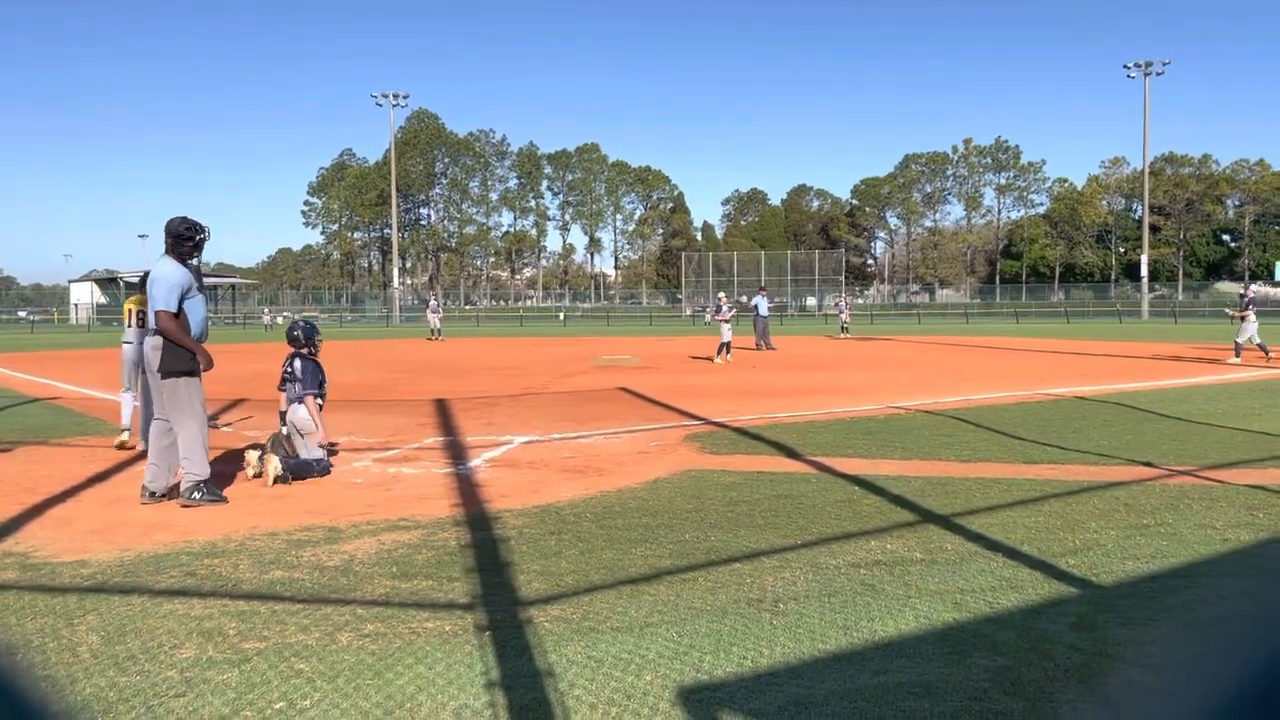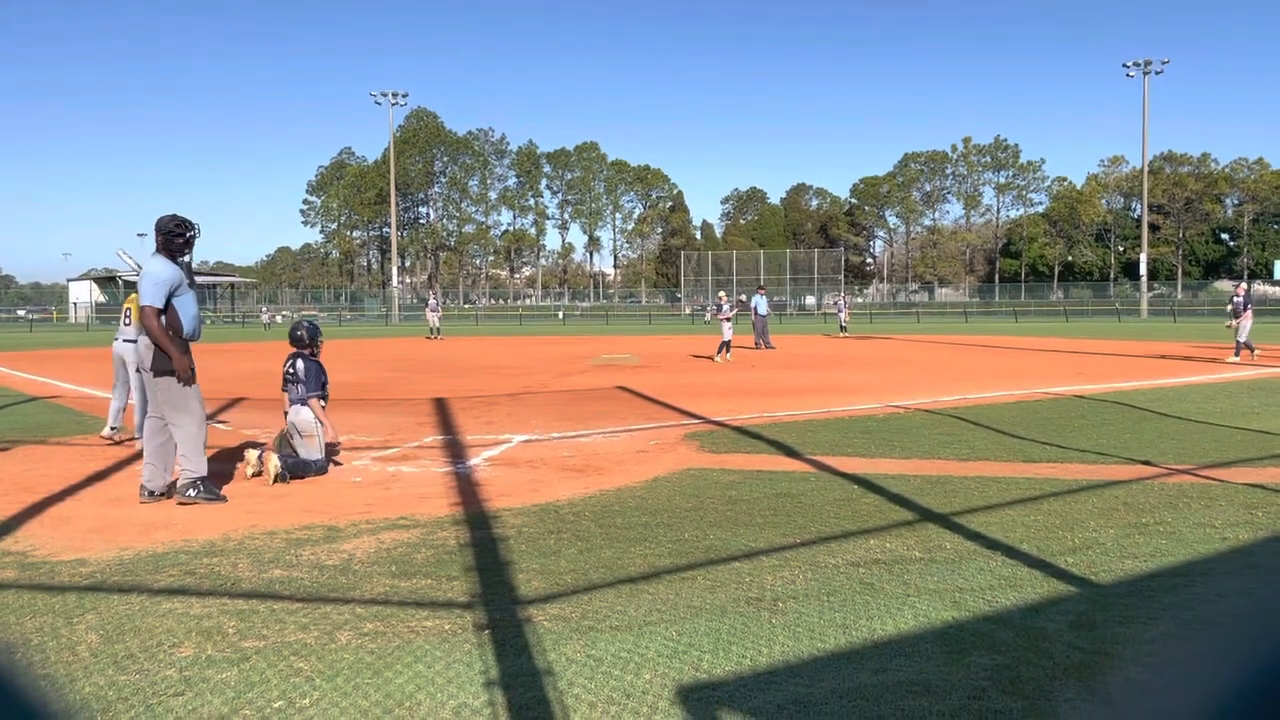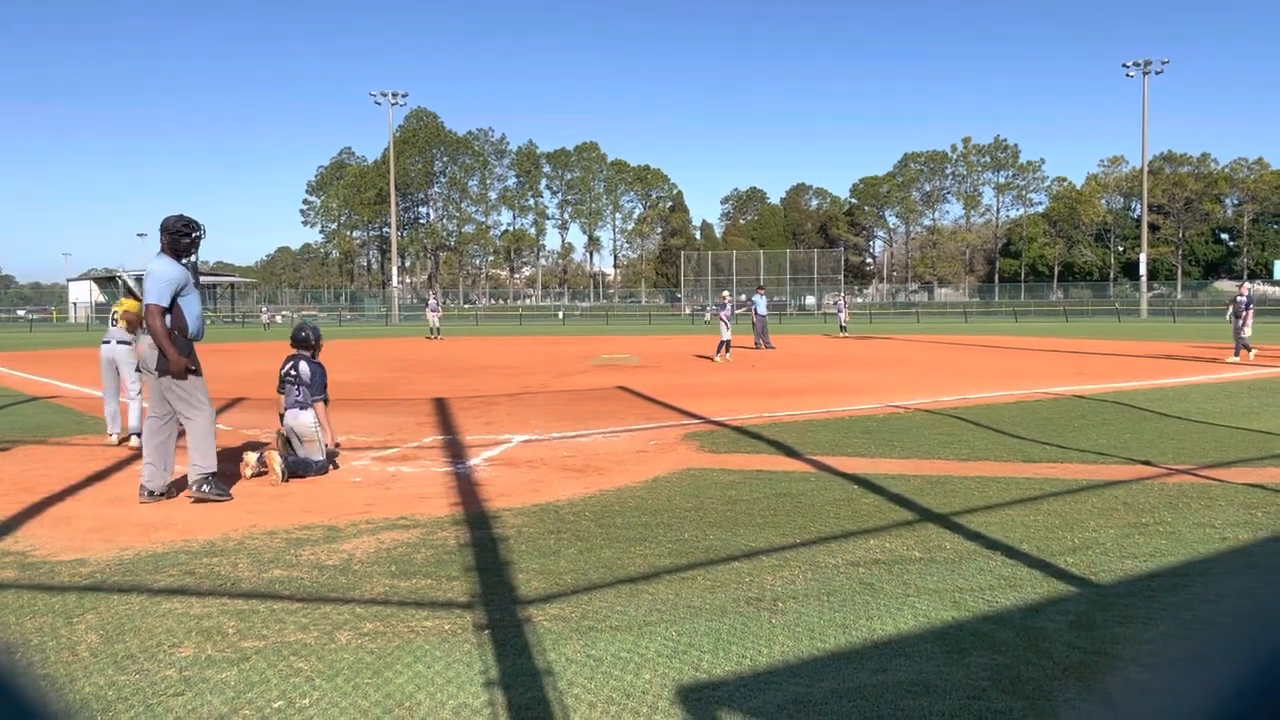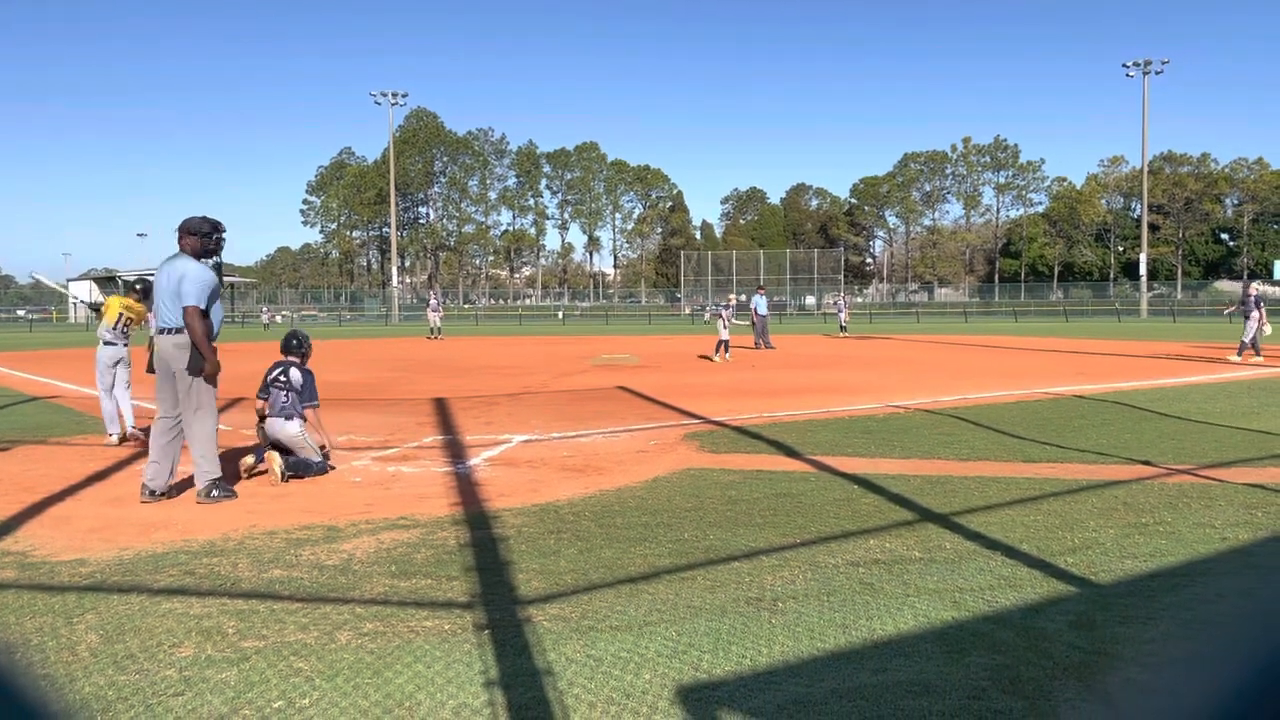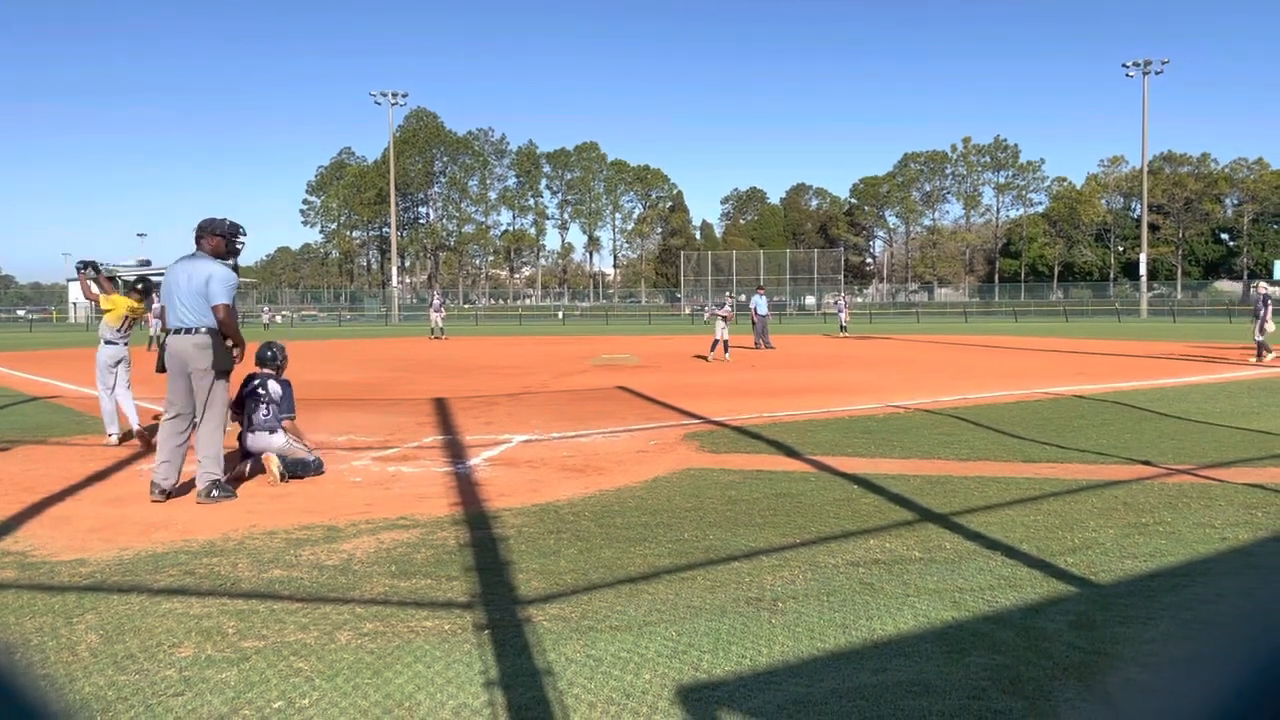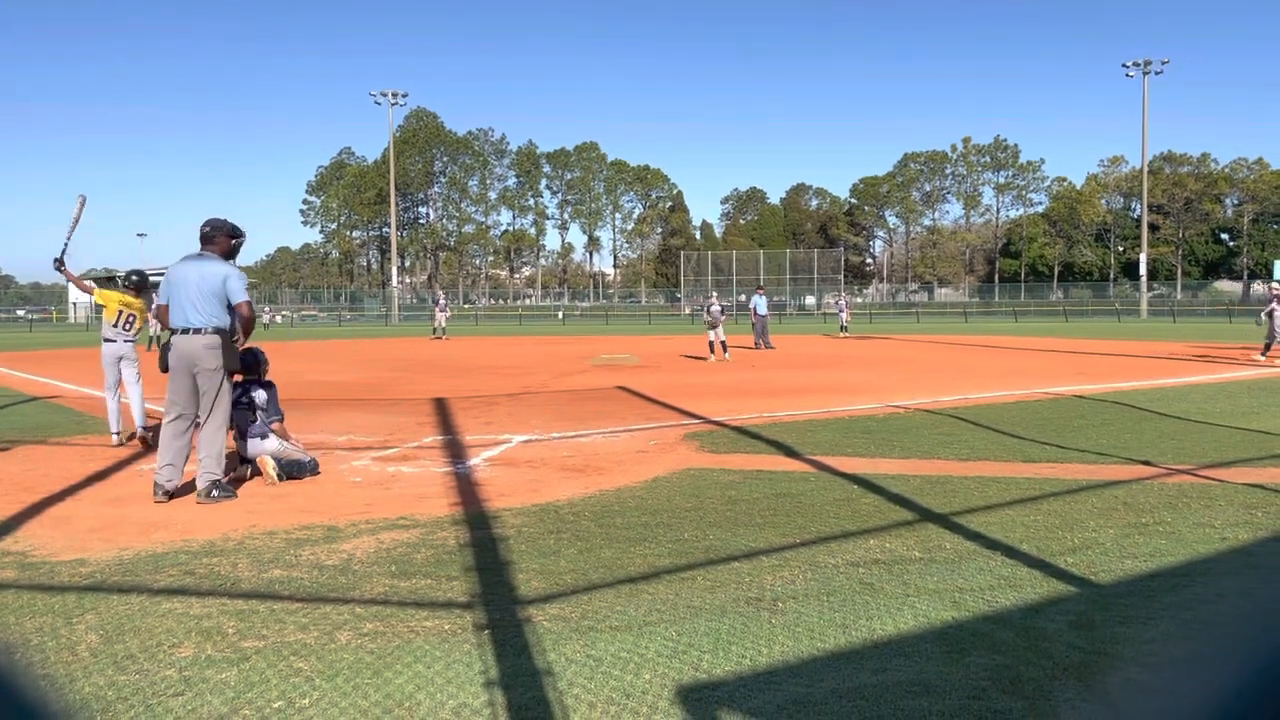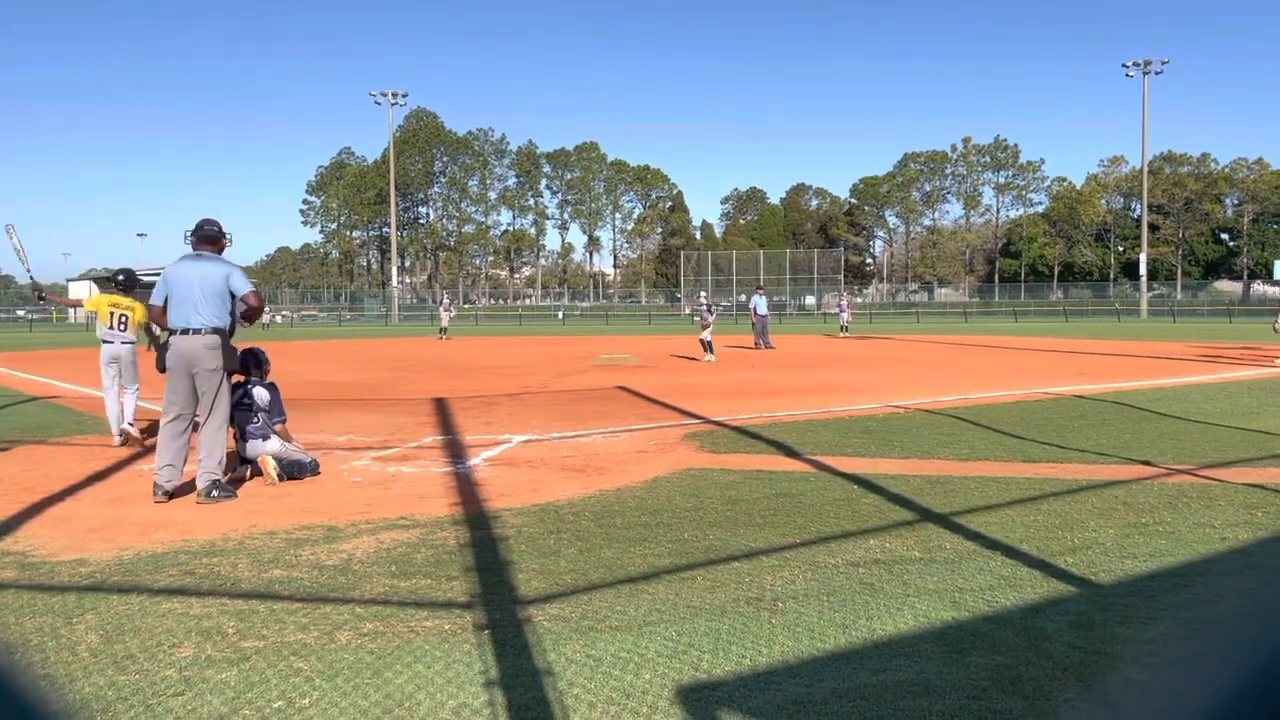
dt=0.3s
person 1, frame 1
left shoulder: (179, 268)
right shoulder: (170, 272)
right elbow: (164, 321)
right wrist: (199, 349)
left hip: (165, 351)
right hip: (172, 351)
left knee: (165, 418)
right knee: (190, 417)
left ankle: (156, 485)
right ankle: (194, 485)
person 1, frame 2
left shoulder: (175, 266)
right shoulder: (160, 270)
right elbow: (148, 317)
right wrist: (176, 355)
left hip: (162, 350)
right hip: (164, 350)
left knee: (159, 416)
right knee: (189, 415)
left ankle: (153, 485)
right ankle: (191, 483)
person 1, frame 3
left shoulder: (176, 266)
right shoulder: (166, 270)
right elbow: (152, 315)
right wrist: (174, 355)
left hip: (160, 349)
right hip: (170, 349)
left knee: (159, 416)
right knee: (199, 412)
left ankle: (153, 485)
right ankle: (203, 478)
person 1, frame 4
left shoulder: (165, 268)
right shoulder: (198, 271)
right elbow: (193, 318)
right wrist: (210, 357)
left hip: (163, 344)
right hip: (187, 347)
left knee: (167, 416)
right knee: (201, 415)
left ankle: (155, 483)
right ankle: (208, 484)
person 1, frame 5
left shoulder: (174, 269)
right shoulder: (220, 272)
left elbow: (166, 313)
right elbow: (222, 315)
right wrist: (239, 342)
left hip: (174, 344)
right hip: (205, 345)
left knee: (176, 415)
right knee: (211, 417)
left ankle: (162, 481)
right ankle: (210, 484)
person 1, frame 6
left shoulder: (176, 268)
right shoulder: (228, 271)
left elbow: (161, 311)
right elbow: (246, 312)
right wrist: (244, 336)
left hip: (178, 345)
right hip: (212, 345)
left knee: (177, 415)
right knee: (214, 416)
left ankle: (164, 482)
right ankle: (210, 484)
person 1, frame 7
left shoulder: (173, 269)
right shoulder: (227, 270)
left elbow: (155, 312)
right elbow: (255, 302)
right wrist: (248, 318)
left hip: (177, 345)
right hip: (211, 346)
left knee: (174, 416)
right knee: (214, 417)
left ankle: (163, 483)
right ankle: (209, 484)
